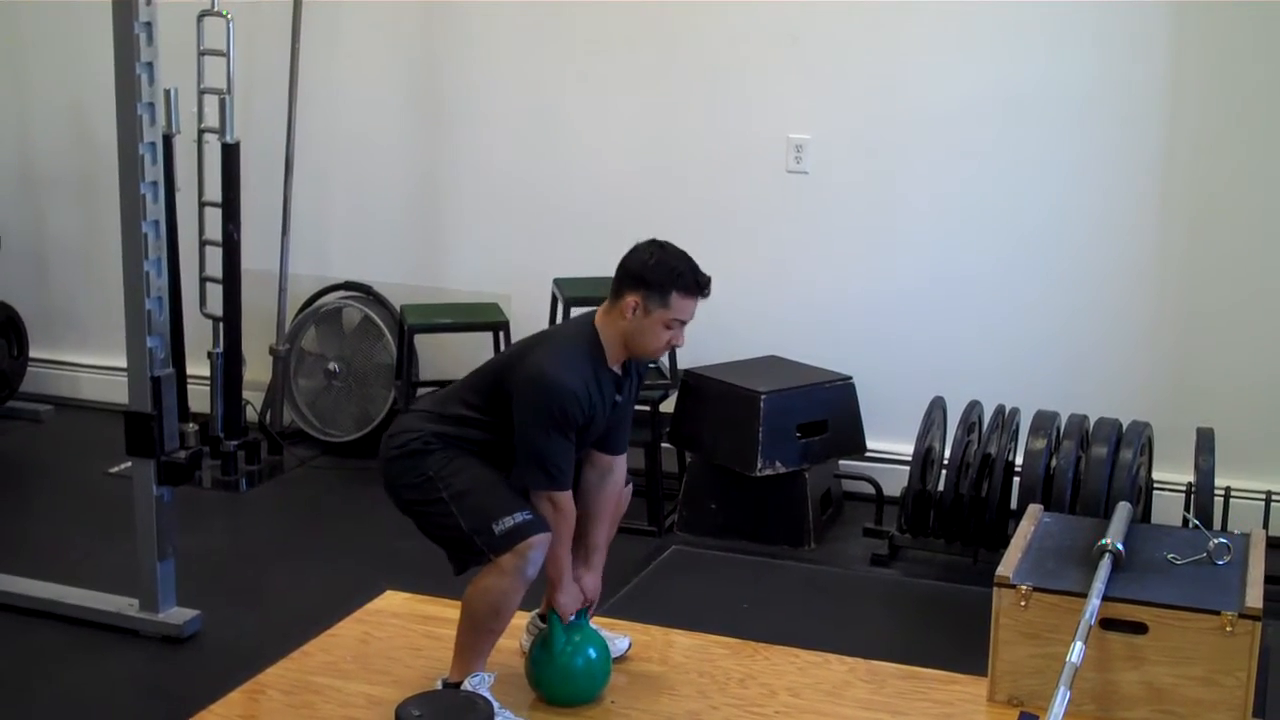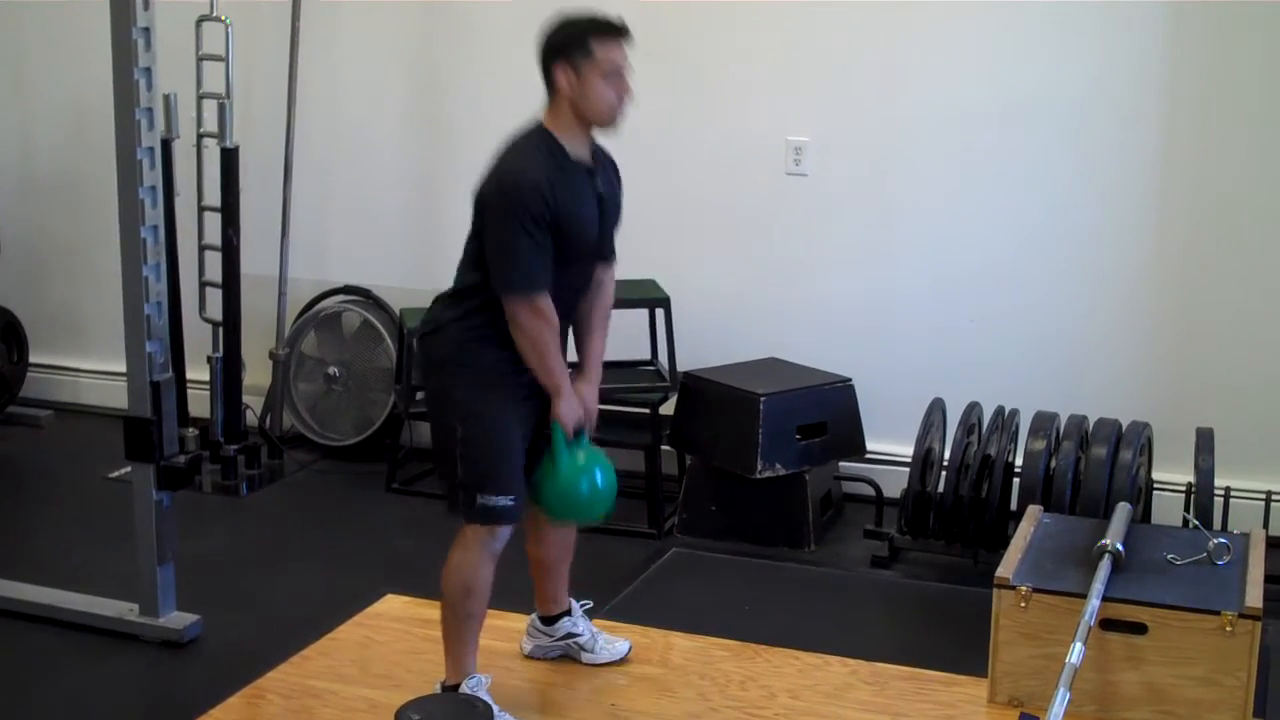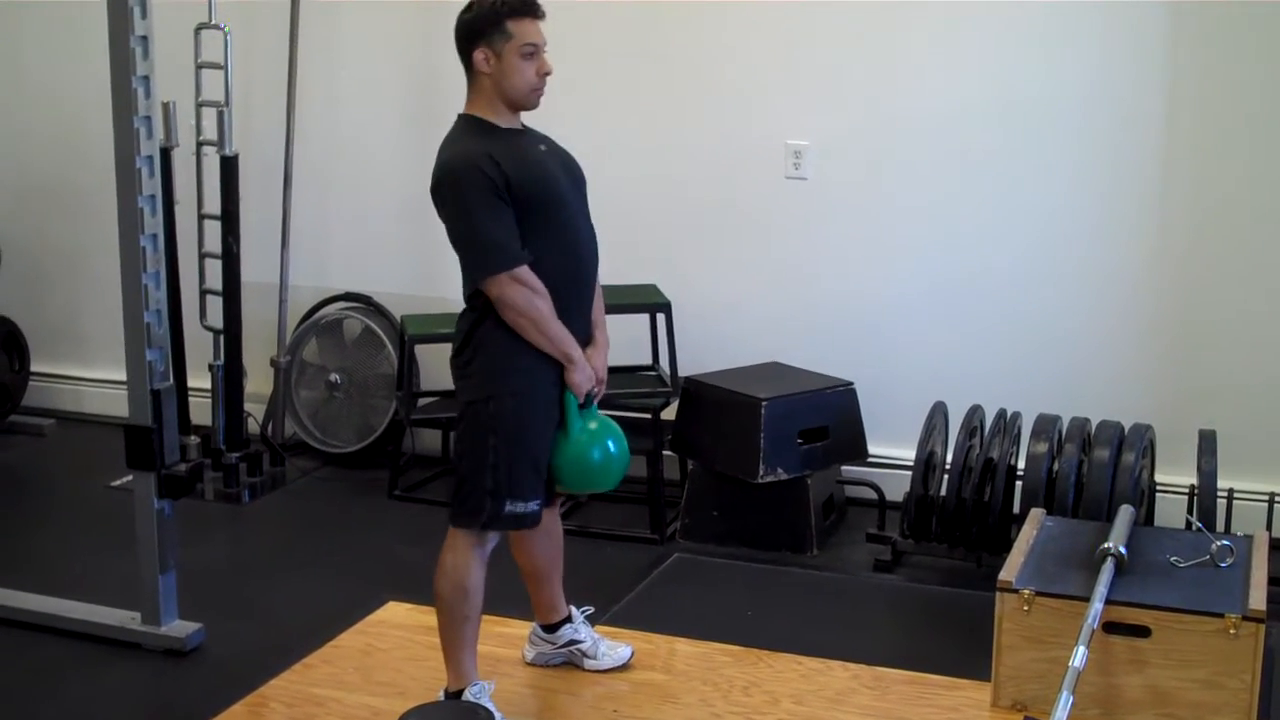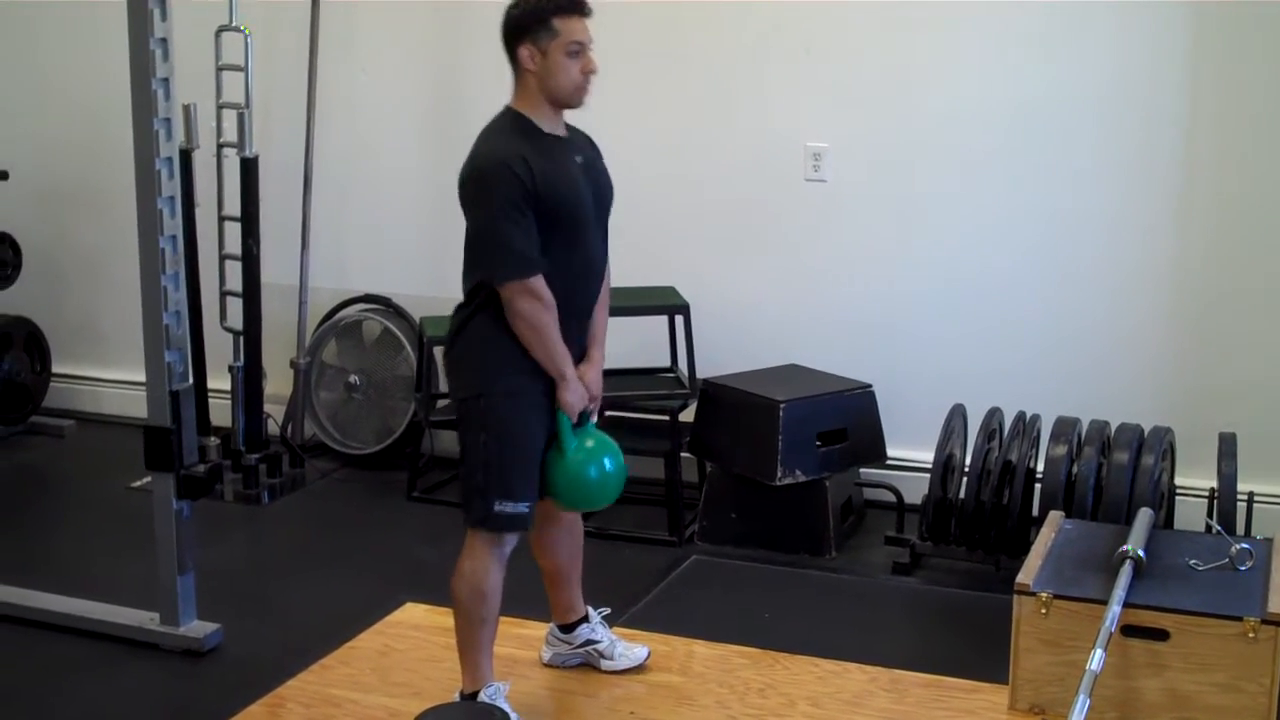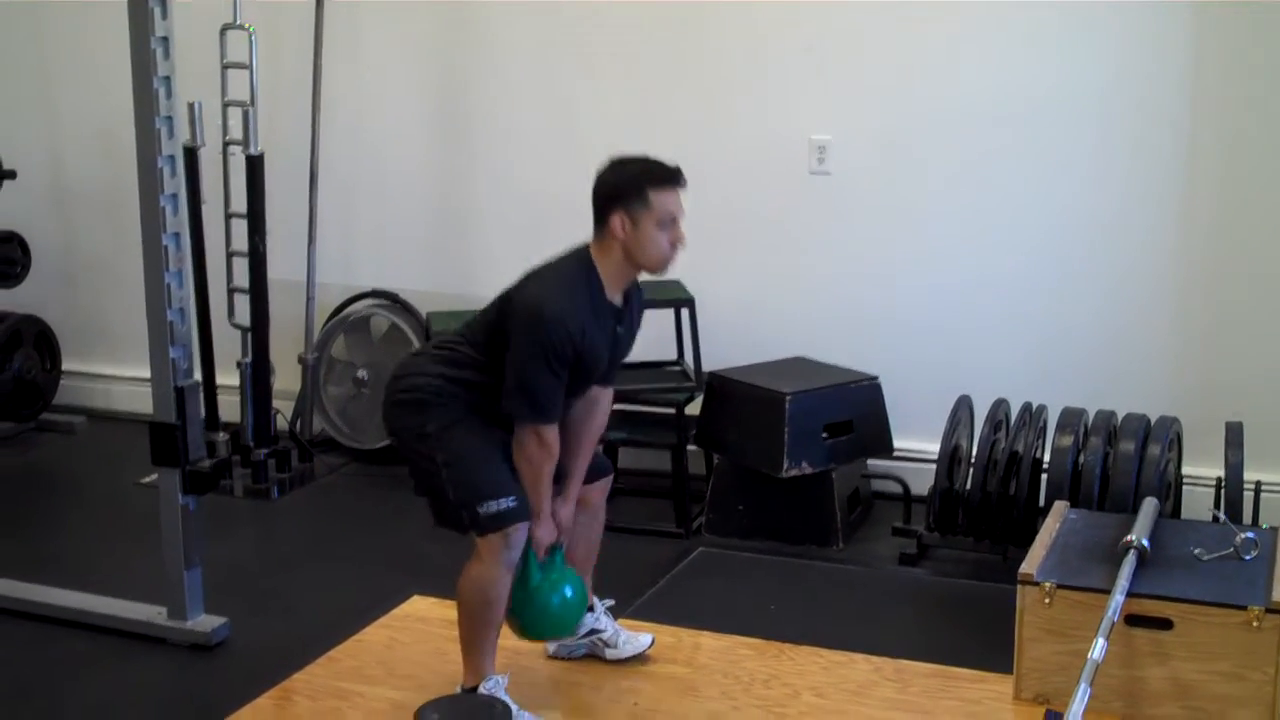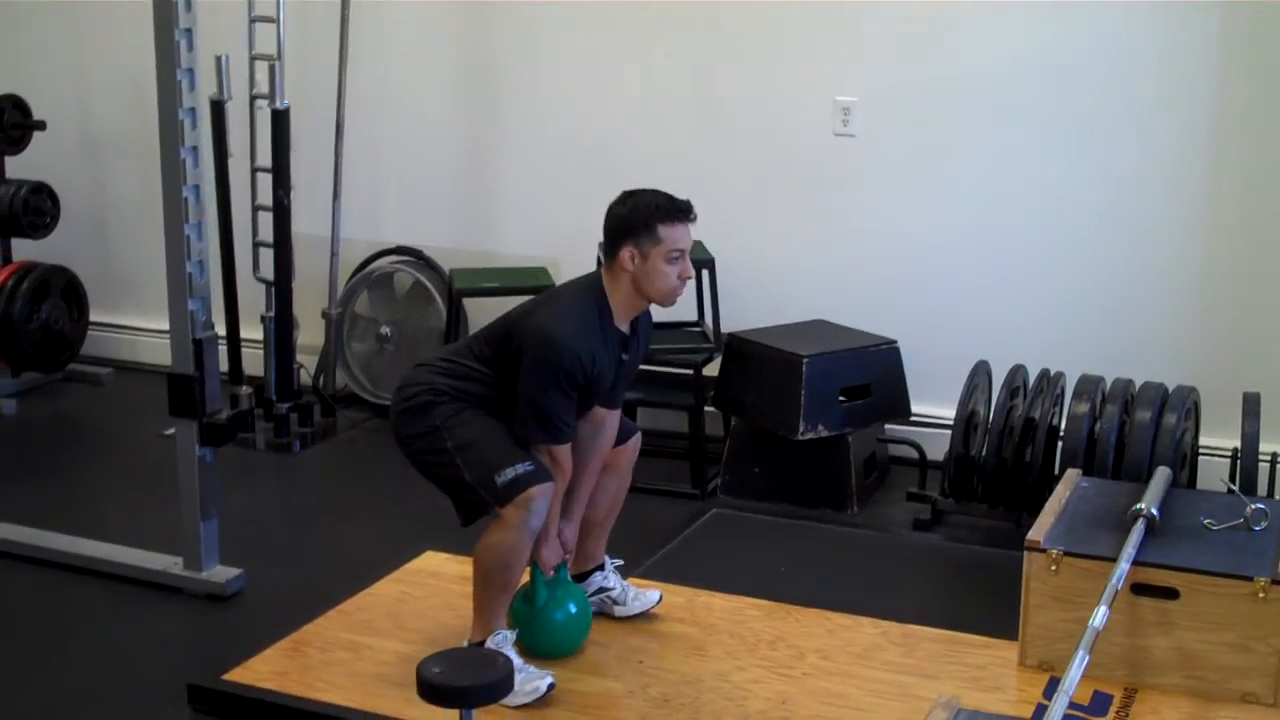
dt=0.5s
person 1, frame 1
left shoulder: (625, 362)
right shoulder: (555, 377)
left elbow: (606, 465)
right elbow: (553, 498)
left wrist: (591, 568)
right wrist: (563, 582)
left hip: (500, 451)
right hip: (427, 455)
left knee: (617, 492)
right knee: (525, 546)
left ankle: (552, 623)
person 1, frame 2
left shoulder: (601, 169)
right shoulder: (524, 178)
left elbow: (599, 277)
right elbow: (529, 306)
left wrist: (589, 379)
right wrist: (560, 393)
left hip: (530, 351)
right hip: (470, 355)
right knee: (493, 520)
left ankle: (553, 622)
person 1, frame 3
left shoulder: (534, 144)
right shoulder: (468, 162)
left elbow: (577, 250)
right elbow: (508, 282)
left wrist: (595, 343)
right wrist: (573, 358)
left hip: (560, 361)
right hip: (509, 368)
left knee: (541, 502)
right knee: (478, 525)
left ankle: (555, 630)
person 1, frame 4
left shoulder: (580, 148)
right shoulder: (500, 161)
left elbow: (595, 261)
right elbow: (522, 290)
left wrist: (592, 360)
right wrist: (564, 377)
left hip: (564, 365)
right hip: (503, 368)
left knee: (561, 498)
right knee: (496, 528)
left ankle: (571, 630)
person 1, frame 5
left shoulder: (625, 299)
right shoulder: (552, 307)
left elbow: (593, 397)
right elbow: (537, 432)
left wrist: (565, 498)
right wrist: (540, 516)
left hip: (495, 403)
right hip: (432, 403)
left knee: (594, 484)
right knee: (507, 529)
left ankle: (579, 623)
person 1, frame 6
left shoulder: (633, 322)
right shoulder: (560, 334)
left elbow: (599, 419)
right elbow: (553, 452)
left wrist: (571, 521)
right wrist: (547, 537)
left hip: (506, 404)
right hip: (436, 408)
left knee: (622, 443)
right knee: (528, 497)
left ankle: (589, 576)
right ankle: (483, 648)
